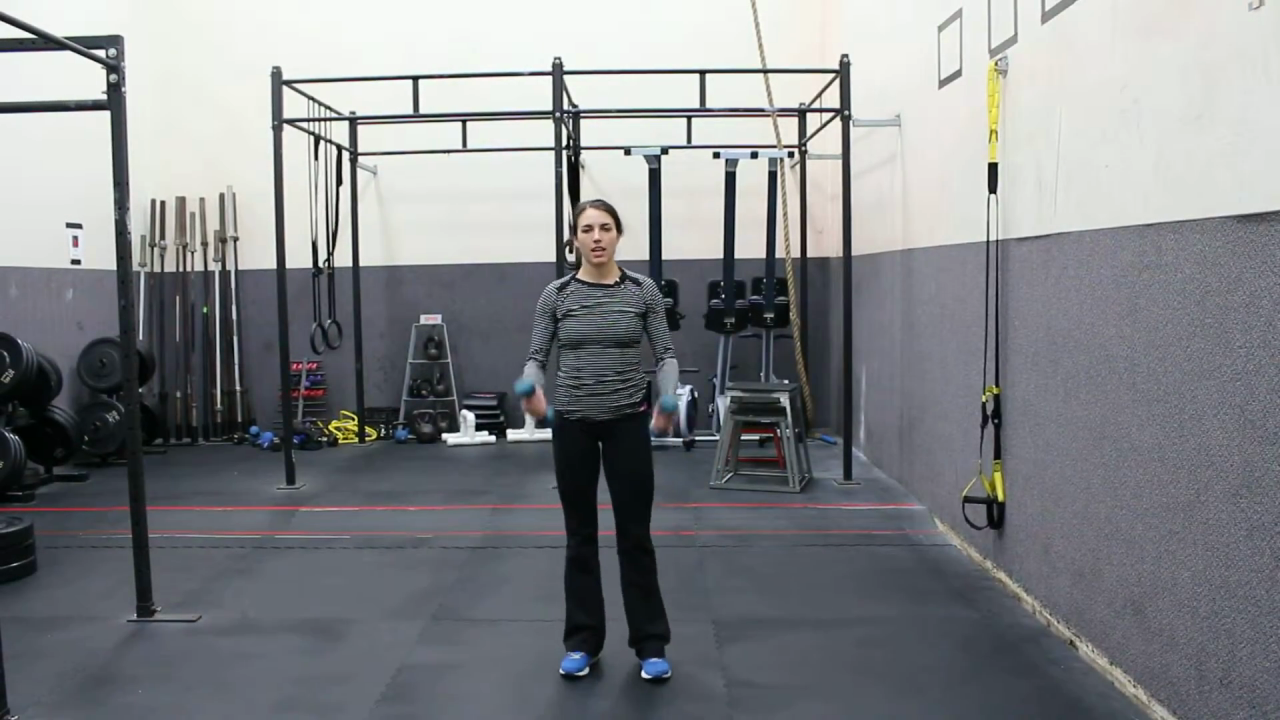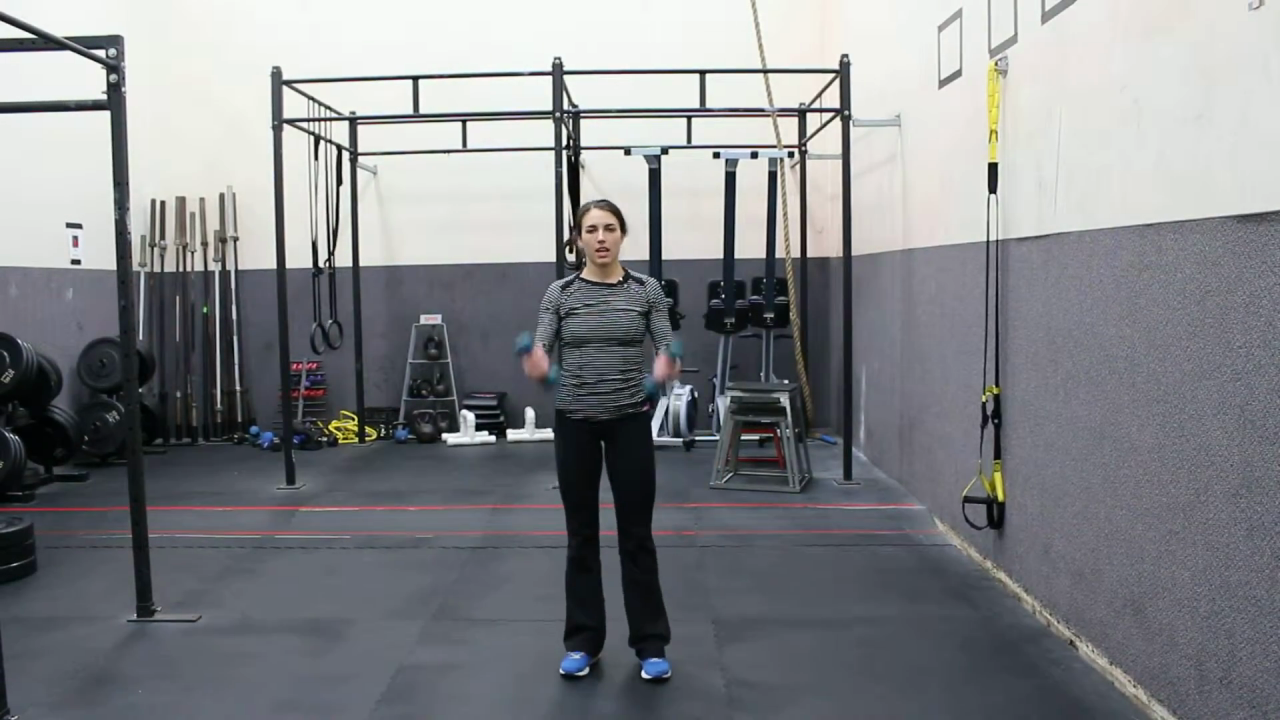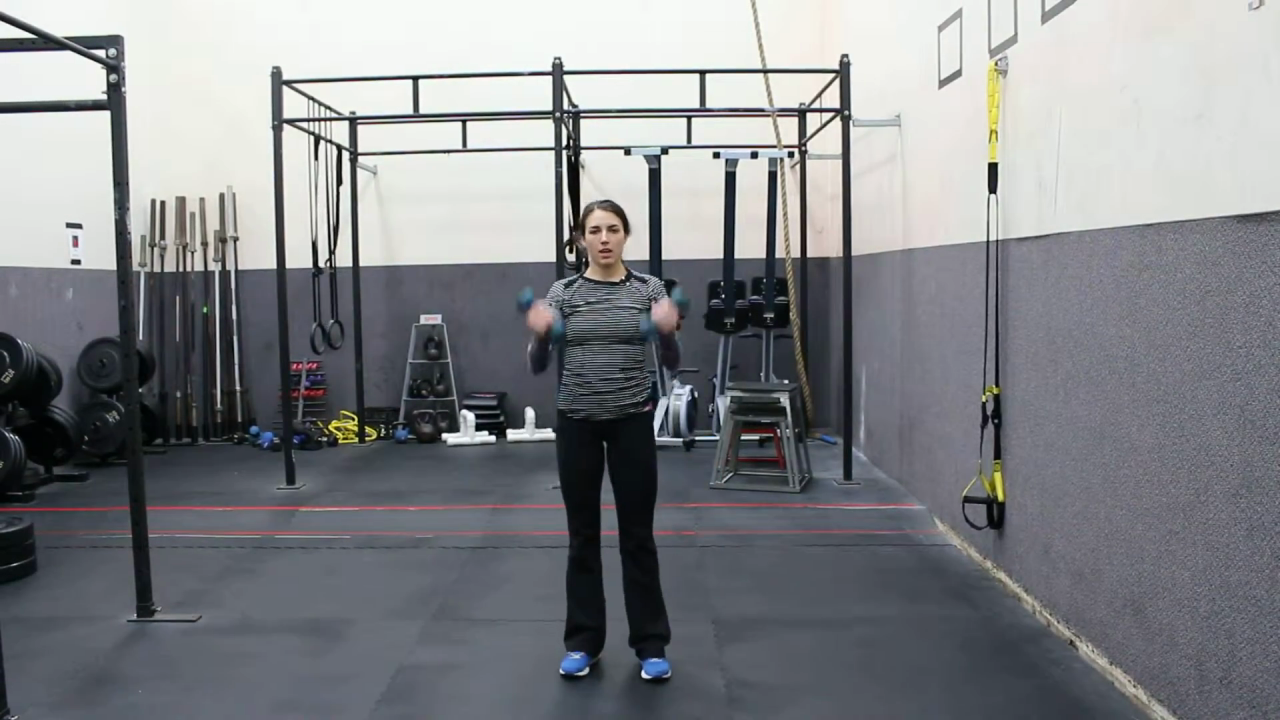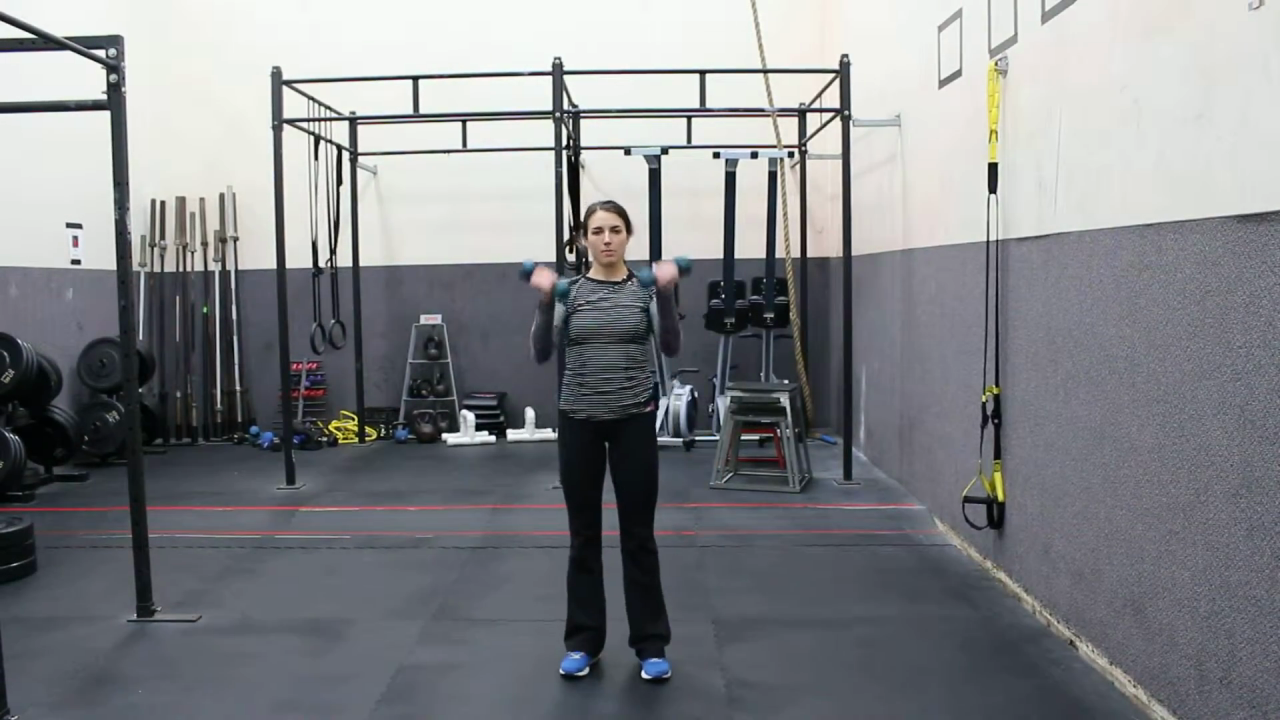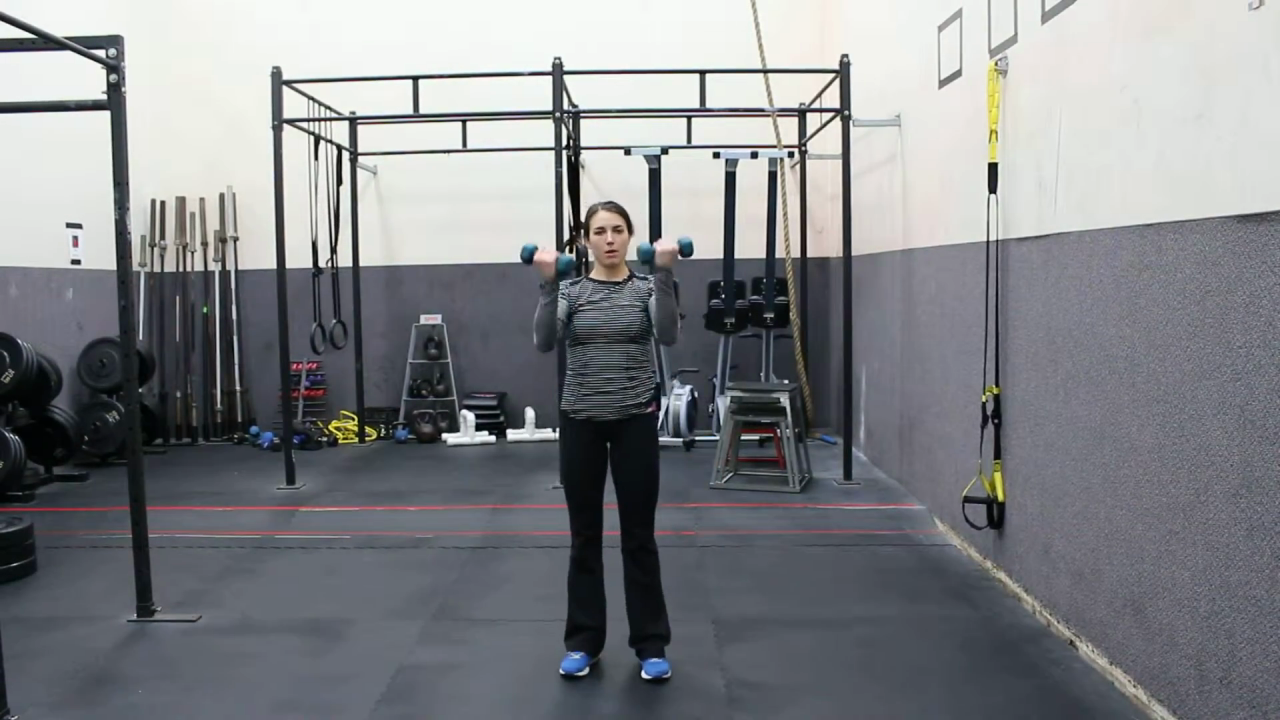
dt=0.1s
person 1, frame 1
left shoulder: (643, 291)
right shoulder: (555, 294)
left elbow: (666, 354)
right elbow: (536, 359)
left wrist: (666, 400)
right wrist: (533, 389)
left hip: (628, 421)
right hip: (572, 422)
left knee: (634, 534)
right knee: (580, 535)
left ankle: (650, 643)
right ankle: (582, 642)
person 1, frame 2
left shoulder: (647, 290)
right shoulder: (560, 293)
left elbow: (666, 350)
right elbow: (539, 353)
left wrist: (667, 367)
right wrist: (535, 364)
left hip: (630, 421)
right hip: (575, 422)
left knee: (636, 534)
right knee: (581, 535)
left ankle: (650, 643)
right ankle: (582, 642)
person 1, frame 3
left shoulder: (646, 289)
right shoulder: (564, 292)
left elbow: (670, 356)
right elbow: (538, 362)
left wrist: (669, 327)
right wrist: (539, 333)
left hip: (632, 420)
right hip: (577, 421)
left knee: (637, 534)
right knee: (583, 535)
left ankle: (650, 644)
right ankle: (582, 642)
person 1, frame 4
left shoulder: (646, 288)
right shoulder: (568, 291)
left elbow: (670, 347)
right elbow: (541, 353)
left wrist: (668, 292)
right wrist: (543, 300)
left hip: (634, 420)
right hip: (579, 421)
left knee: (638, 534)
right knee: (584, 534)
left ankle: (650, 644)
right ankle: (582, 642)
person 1, frame 5
left shoulder: (647, 287)
right shoulder: (570, 290)
left elbow: (667, 334)
right elbow: (544, 341)
left wrist: (664, 273)
right wrist: (547, 282)
left hip: (635, 421)
right hip: (580, 421)
left knee: (639, 535)
right knee: (584, 535)
left ankle: (651, 644)
right ankle: (582, 642)
